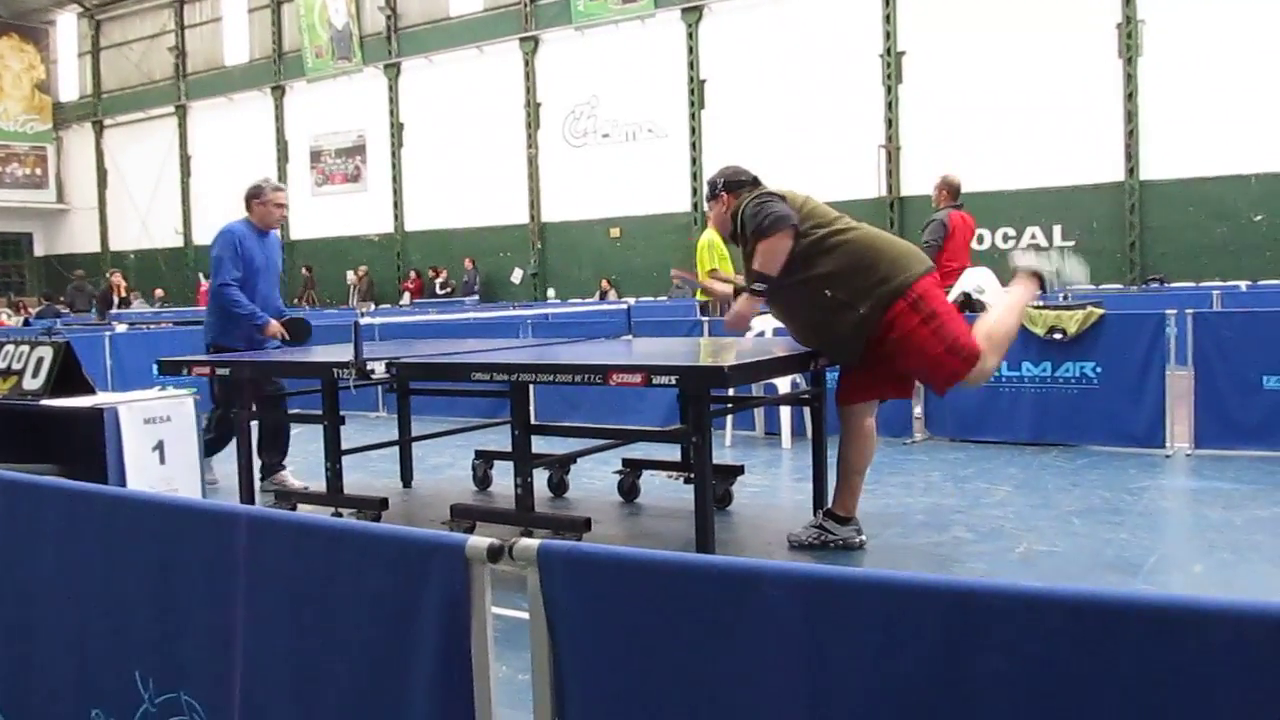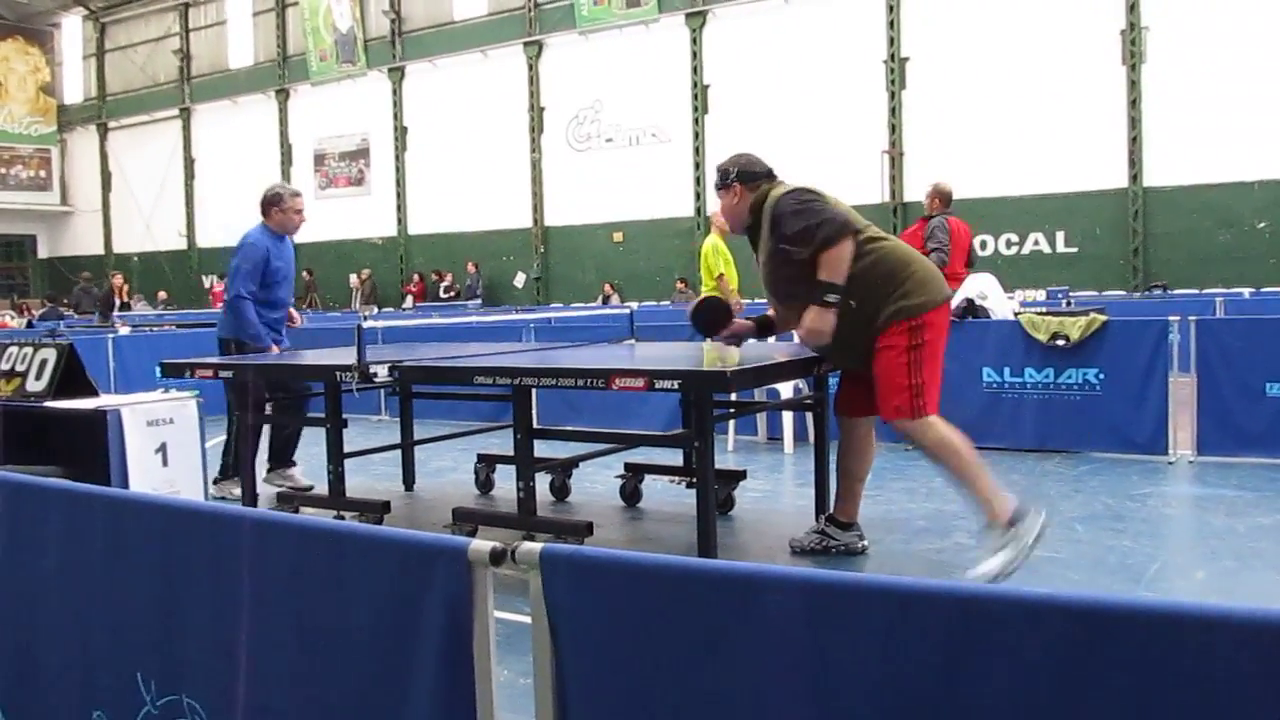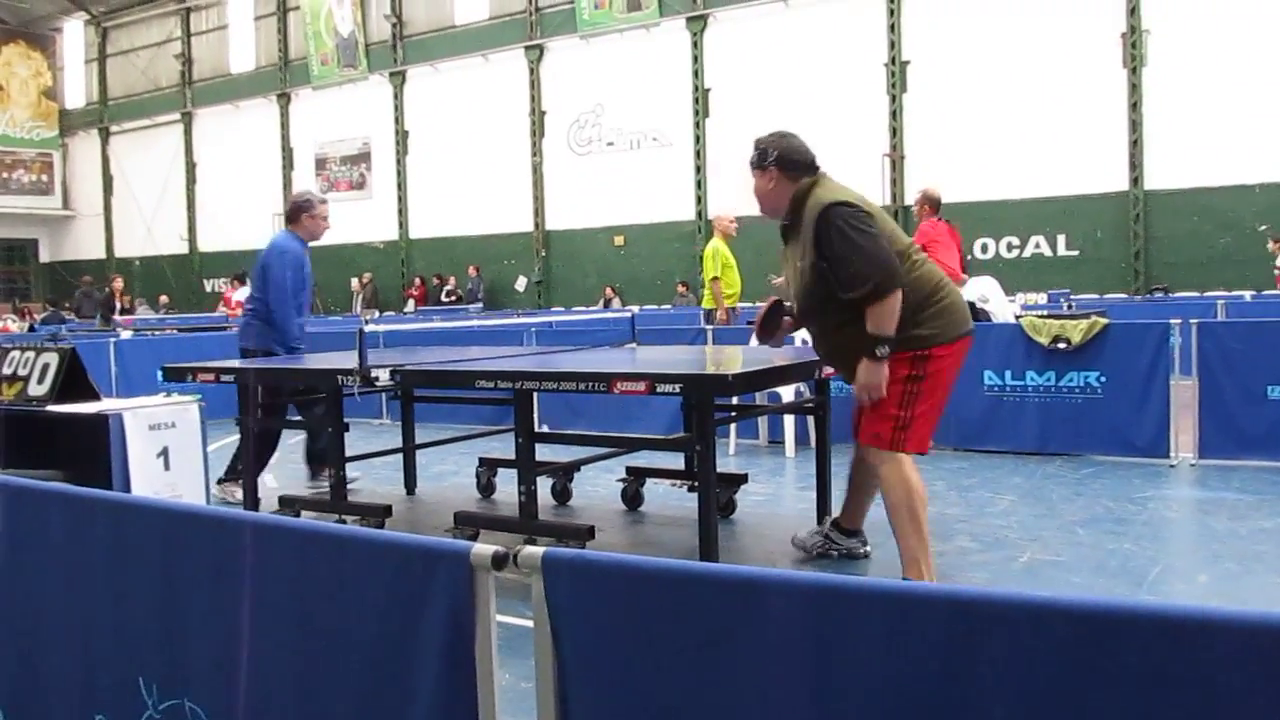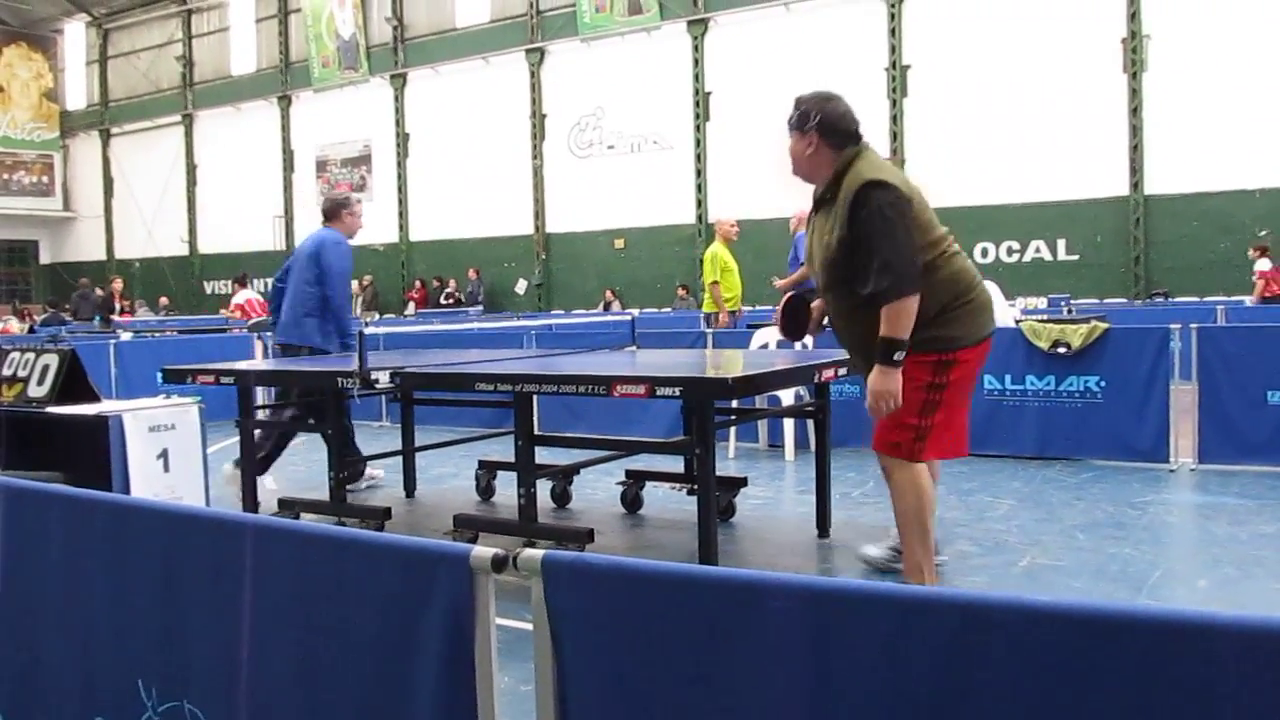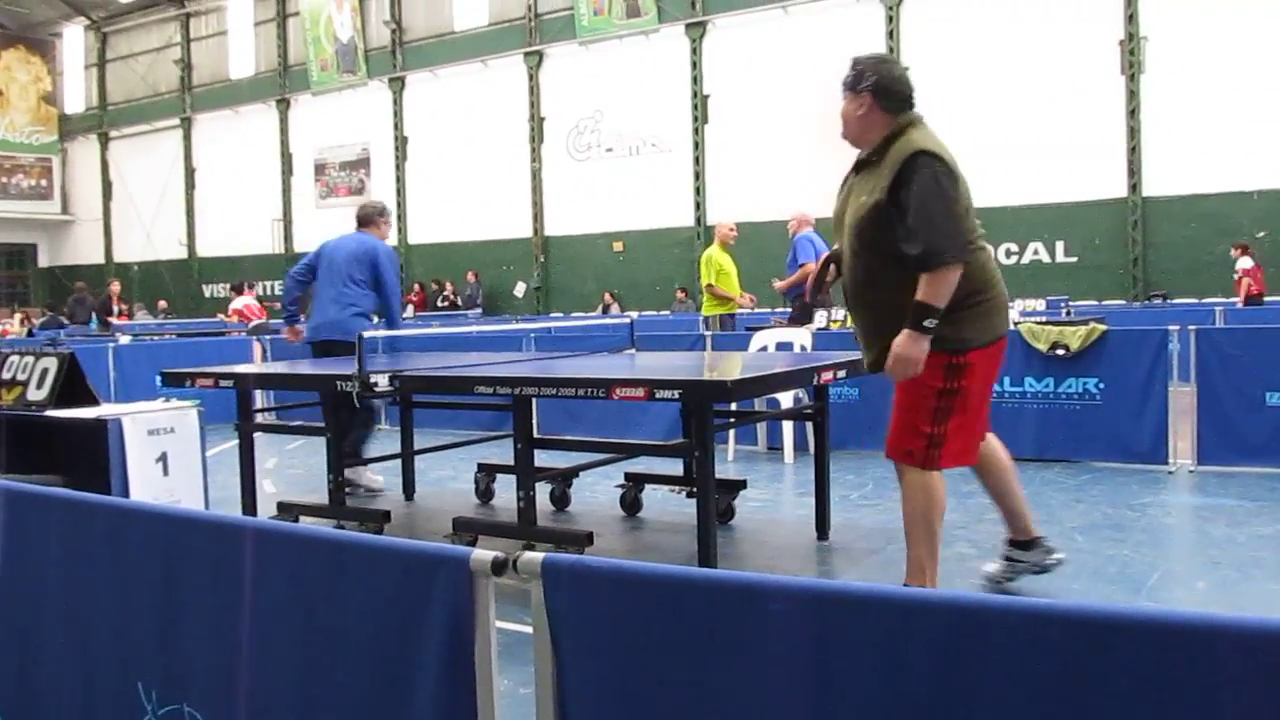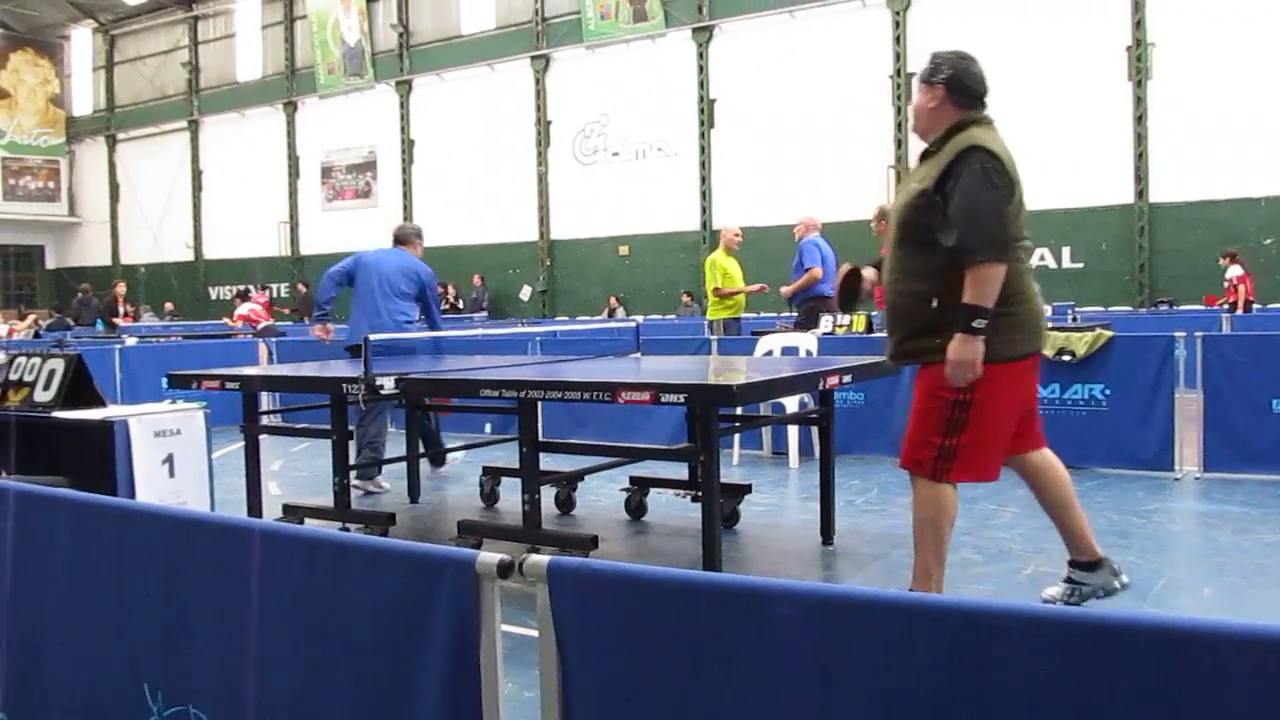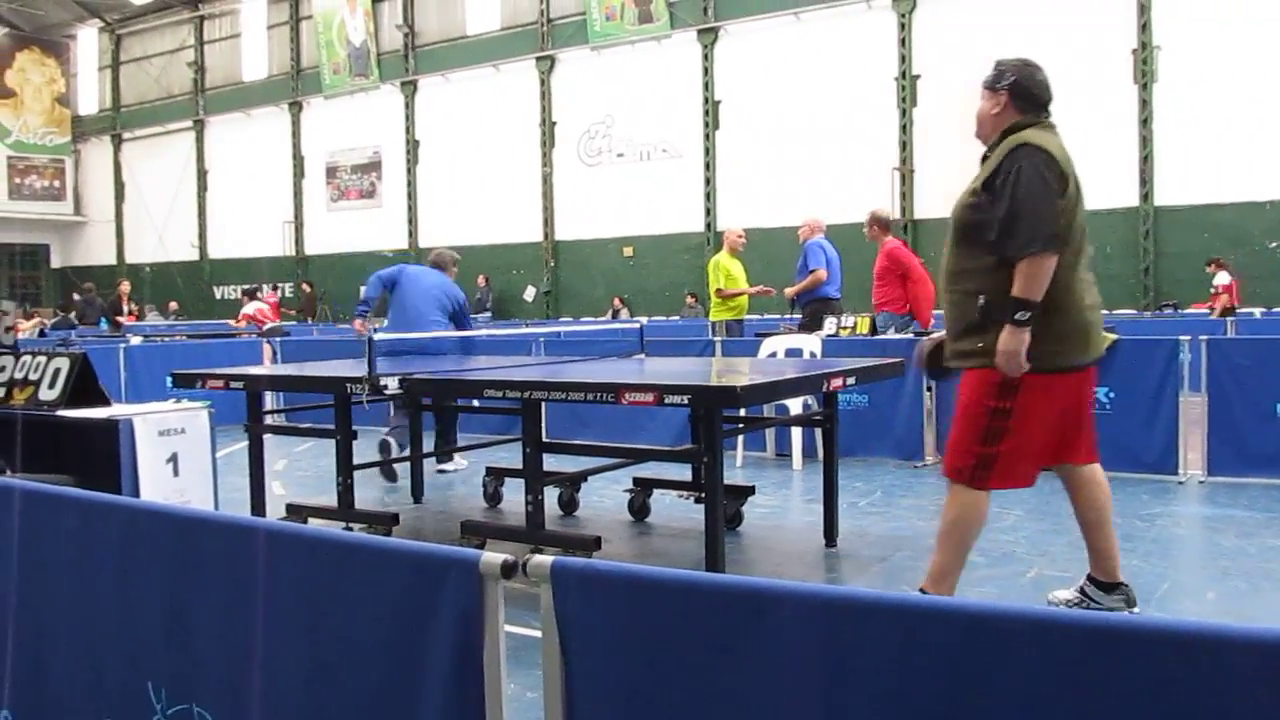
dt=0.2s
person 1, frame 1
left shoulder: (755, 206)
right shoulder: (760, 218)
left elbow: (780, 230)
right elbow: (801, 289)
left wrist: (753, 293)
right wrist: (731, 294)
left hip: (891, 290)
right hip: (864, 313)
left knee: (974, 363)
right knee: (854, 410)
left ankle: (1031, 277)
right ankle: (841, 521)
person 1, frame 2
left shoulder: (786, 204)
right shoulder: (768, 228)
left elbow: (837, 236)
right elbow: (792, 311)
left wrist: (824, 305)
right wrist: (751, 327)
left hip: (903, 309)
right hip: (863, 327)
left knee: (912, 420)
right knee: (854, 419)
left ankle: (1007, 516)
right ankle: (842, 526)
person 1, frame 3
left shoulder: (830, 211)
right shoulder: (804, 215)
left elbow: (884, 283)
right elbow: (833, 290)
left wrist: (875, 355)
right wrist: (794, 322)
left hip: (921, 332)
right hip: (898, 336)
left knee: (887, 448)
right knee: (870, 440)
left ankle: (921, 582)
right ankle: (846, 529)
person 1, frame 4
left shoulder: (871, 191)
right shoulder: (837, 186)
left elbow: (902, 284)
left wrist: (886, 364)
right wrist: (827, 305)
left hip: (938, 332)
right hip: (925, 332)
left knee: (903, 453)
right knee: (915, 448)
left ankle: (920, 587)
right ankle: (910, 545)
person 1, frame 5
left shoulder: (917, 161)
right shoulder: (878, 158)
left elbow: (944, 255)
left wrist: (917, 330)
right wrist: (839, 265)
left hip: (950, 330)
right hip: (947, 328)
left knee: (916, 457)
right knee: (970, 437)
left ankle: (921, 591)
right ankle: (1027, 544)
person 1, frame 6
left shoulder: (973, 156)
right shoulder: (956, 151)
left elbow: (988, 252)
left wrist: (970, 333)
right wrist: (883, 274)
left hip: (980, 342)
right hip: (1006, 335)
left knee: (931, 468)
right knee: (1026, 450)
left ankle: (924, 600)
right ankle: (1092, 566)
person 1, frame 7
left shoulder: (1024, 153)
right shoulder: (1034, 151)
left elbow: (1037, 246)
left wrist: (1016, 325)
right wrist: (952, 329)
left hip: (1030, 346)
right hip: (1067, 339)
left knee: (971, 472)
right knee: (1075, 461)
left ankle: (934, 598)
right ankle: (1108, 586)
person 2, frame 1
left shoulder: (273, 239)
right shoulder: (233, 236)
right elbow: (224, 288)
left wrist: (281, 314)
right wrist: (262, 321)
left hip: (262, 340)
right hip: (228, 339)
left knee: (274, 406)
right knee: (230, 409)
left ankle: (273, 471)
right ankle: (202, 457)
person 2, frame 2
left shoulder: (284, 241)
right shoulder: (255, 244)
right elbow: (240, 298)
left wrist: (286, 307)
right wrist: (263, 344)
left hip: (271, 341)
right hip: (243, 341)
left knee: (296, 400)
right knee: (249, 413)
left ankle: (280, 466)
right ankle: (227, 479)
person 2, frame 3
left shoulder: (292, 245)
right shoulder: (286, 250)
right elbow: (280, 307)
left wrist: (294, 346)
right wrist: (294, 350)
left hip: (279, 346)
right hip: (267, 347)
left knee: (316, 404)
right knee: (265, 420)
left ankle: (321, 469)
right ankle: (231, 482)
person 2, frame 4
left shoulder: (312, 242)
right shoulder: (336, 244)
left elbow: (279, 285)
right elbow: (338, 299)
left wrist: (279, 322)
right wrist: (349, 344)
left hip: (293, 335)
right hip: (308, 339)
left knee: (332, 407)
right knee: (295, 411)
left ankle: (352, 471)
right ankle: (243, 470)
person 2, frame 5
left shoulder: (329, 246)
right shoulder: (382, 251)
left elbow: (296, 278)
right elbow: (390, 301)
left wrist: (290, 319)
left hip: (320, 334)
right hip: (351, 334)
left knee: (337, 404)
right knee: (365, 404)
left ankle: (344, 468)
right ankle: (350, 464)
person 2, frame 6
left shoulder: (365, 258)
right shoulder: (421, 270)
left elbow: (331, 278)
right elbow: (433, 318)
left wrist: (321, 316)
left hip: (360, 342)
left knee: (371, 408)
left ankle: (367, 472)
right ankle: (438, 457)
person 2, frame 7
left shoulder: (405, 271)
right shoulder: (455, 291)
left elbow: (376, 281)
left wrist: (362, 314)
left knee: (405, 405)
right knee: (445, 401)
left ankle: (393, 442)
right ankle: (445, 456)
